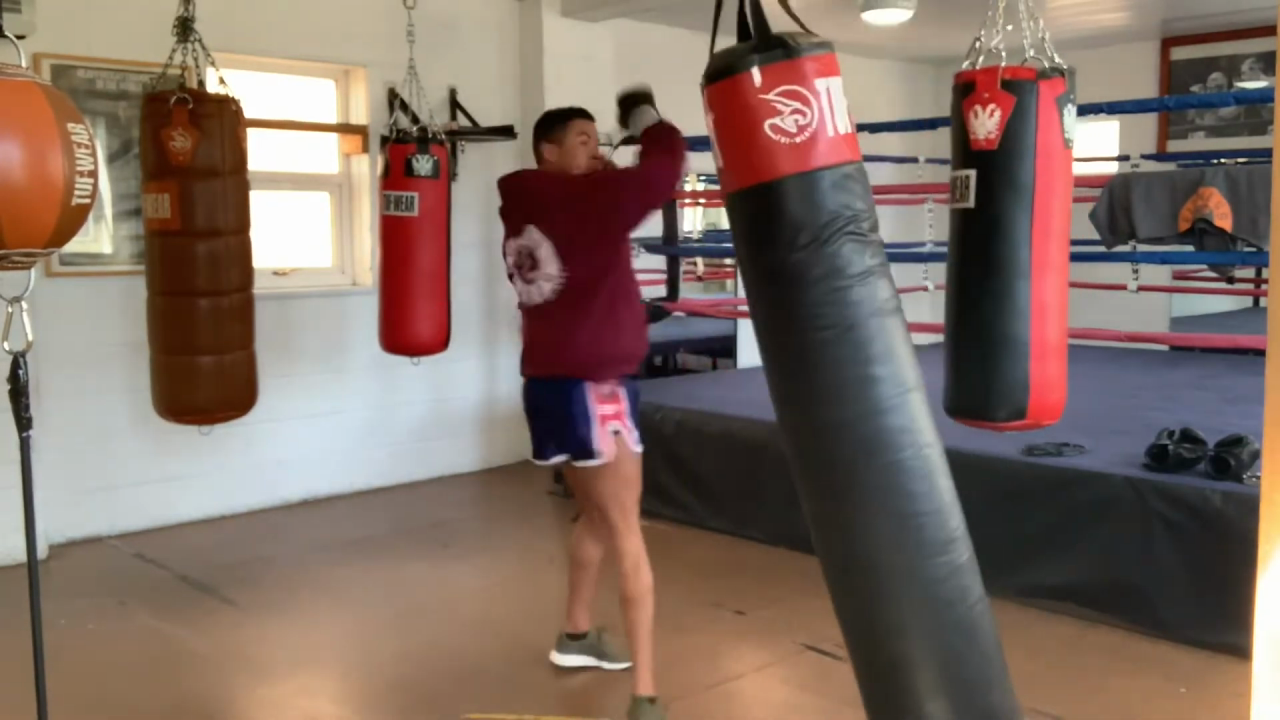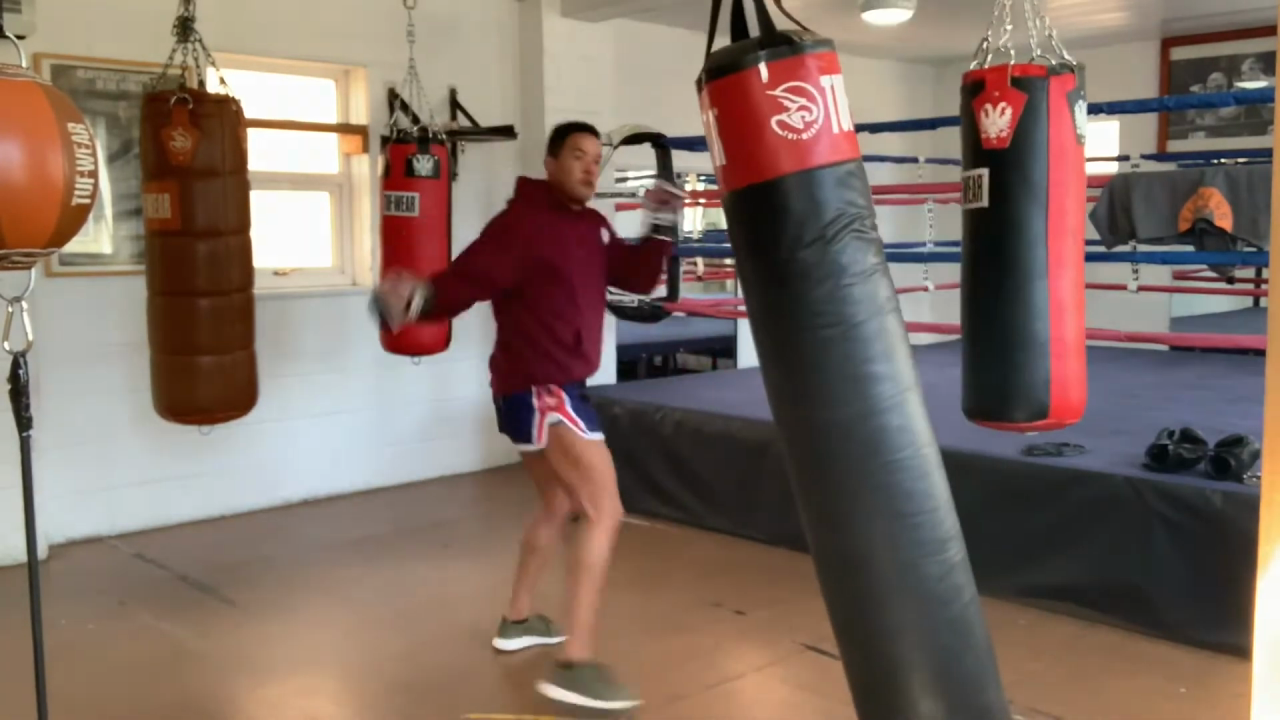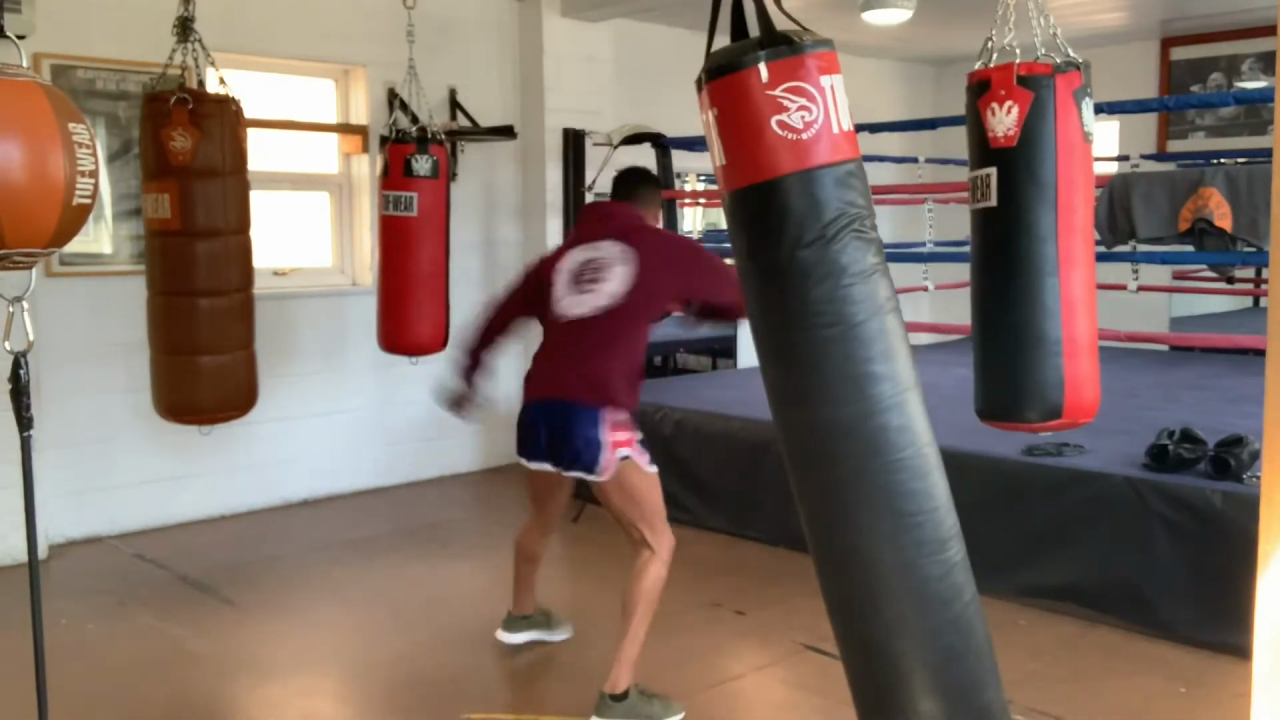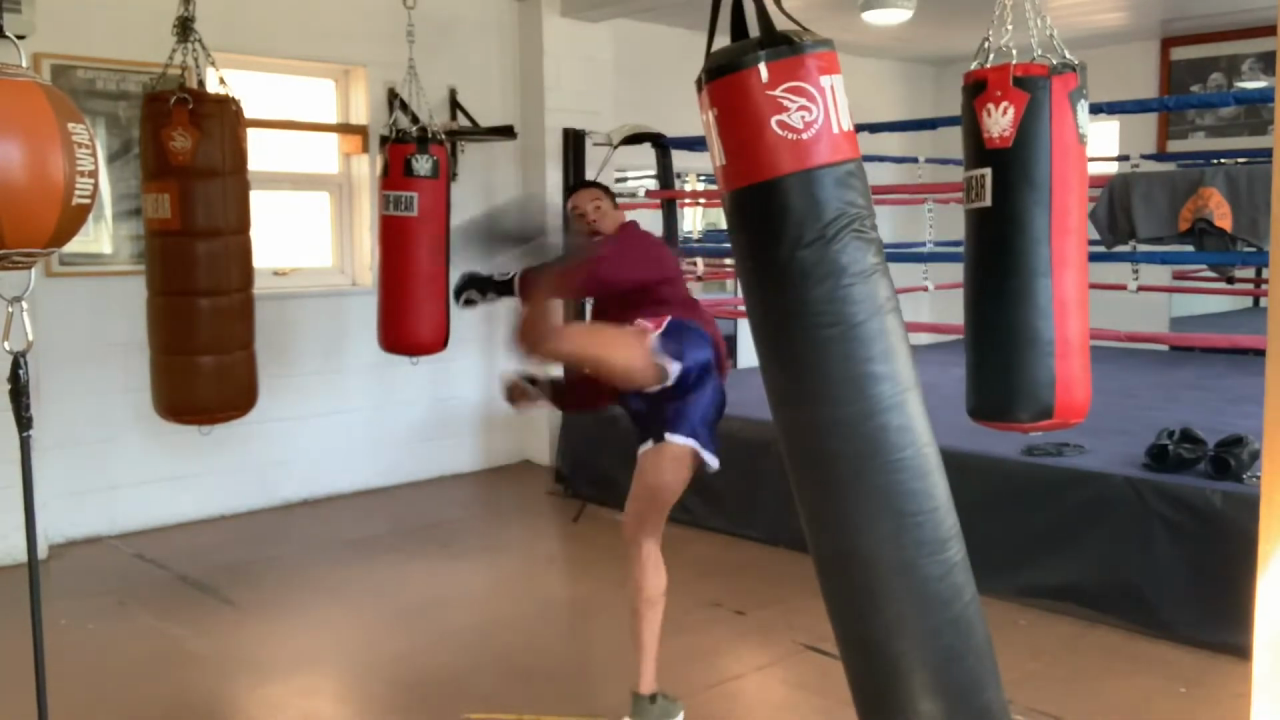
dt=0.5s
person 1, frame 1
left shoulder: (523, 223)
right shoulder: (572, 203)
right elbow: (668, 162)
left wrist: (625, 187)
right wrist: (644, 117)
left hip: (552, 385)
right hip: (590, 386)
left knee: (601, 513)
right knee: (625, 533)
left ankle: (575, 634)
person 1, frame 2
left shoulder: (592, 227)
right shoulder: (519, 225)
left elbow: (639, 277)
right elbow: (457, 285)
left wrist: (662, 226)
right wrist: (409, 302)
left hip: (557, 388)
right hip: (536, 390)
left knee: (561, 503)
right knee: (604, 512)
left ankle: (517, 620)
right ankle: (574, 663)
person 1, frame 3
left shoulder: (567, 253)
right shoulder: (663, 252)
left elbow: (502, 316)
right elbow: (735, 300)
left wrist: (469, 375)
left hip: (540, 406)
right hip: (597, 415)
left knee: (544, 519)
right knee: (655, 546)
left ankle: (520, 616)
person 1, frame 4
left shoulder: (636, 251)
right shoulder: (609, 299)
left elbow: (608, 262)
right elbow: (593, 387)
left wrist: (511, 283)
right wrist: (545, 390)
left hip: (672, 342)
right hip: (692, 399)
left knee: (551, 338)
right knee: (640, 535)
